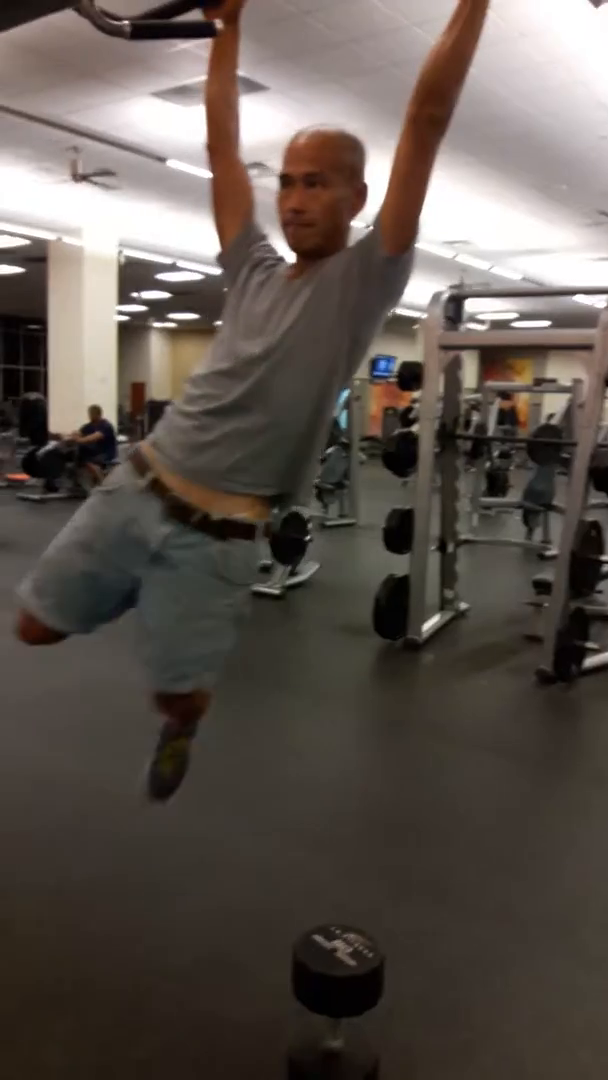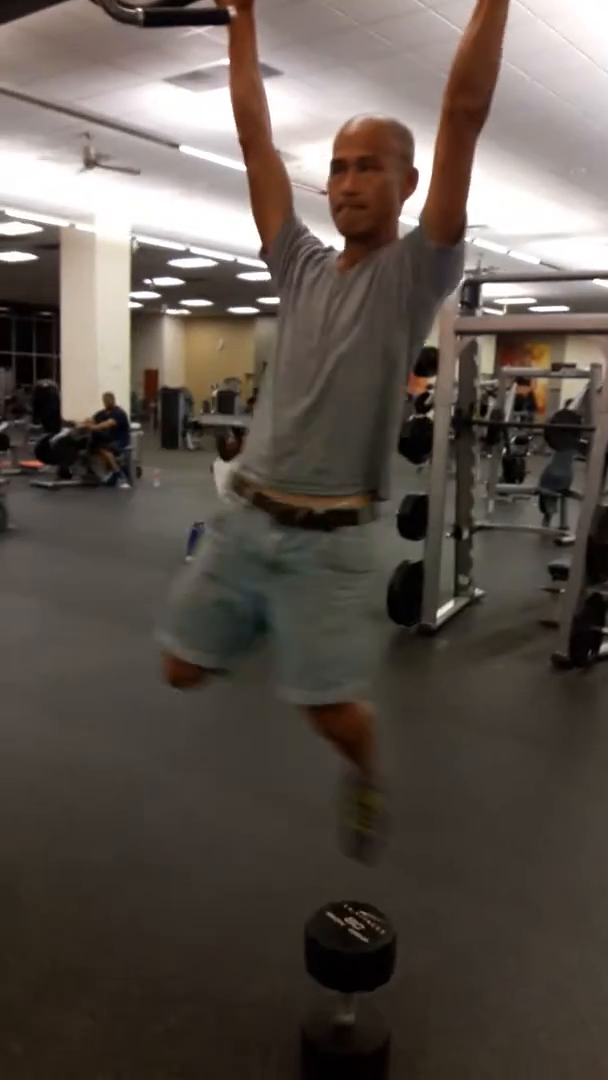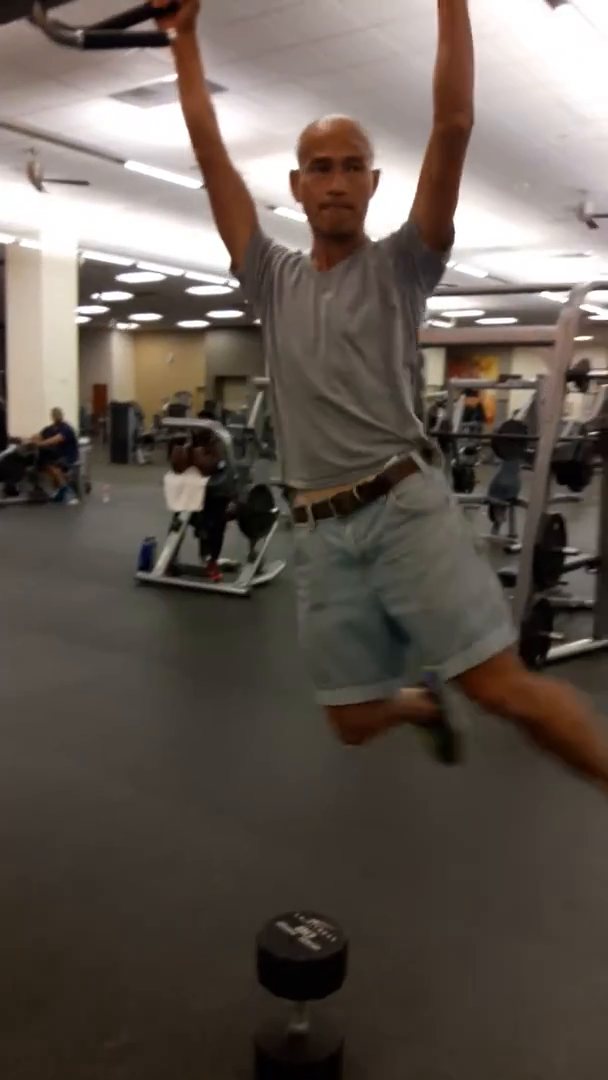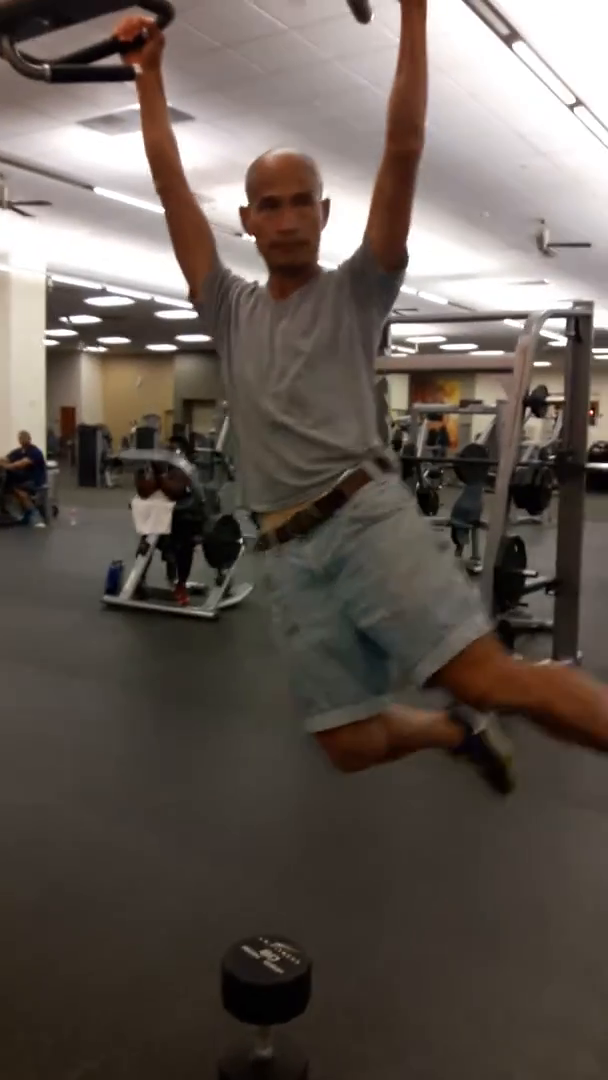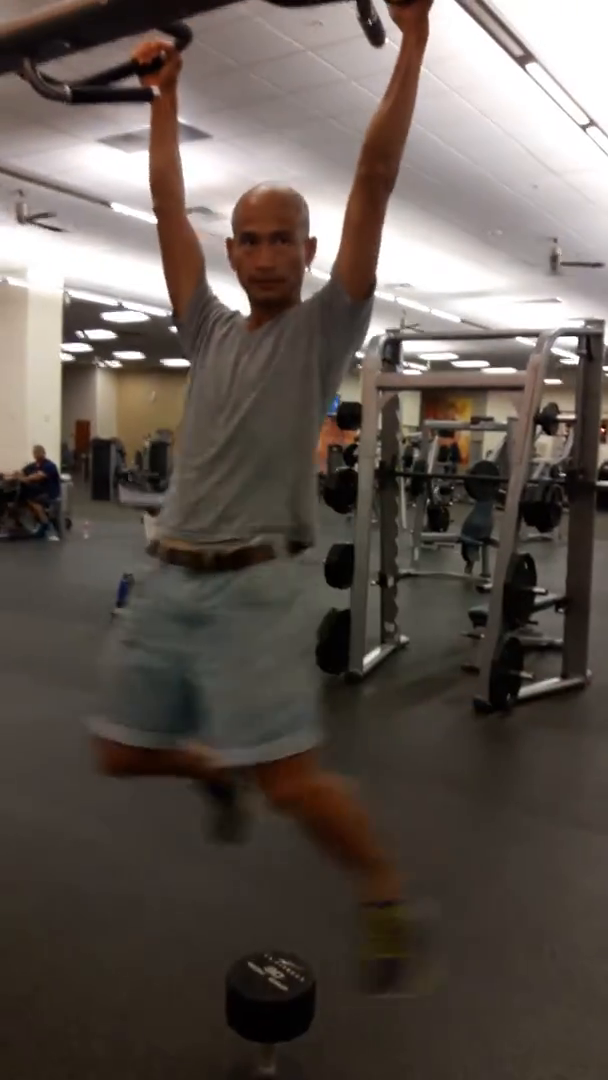
dt=0.3s
person 1, frame 1
left shoulder: (367, 275)
right shoulder: (254, 271)
left elbow: (427, 120)
right elbow: (220, 148)
left hip: (216, 533)
right hip: (136, 492)
left knee: (176, 691)
right knee: (36, 627)
left ankle: (180, 730)
right ankle: (131, 599)
person 1, frame 2
left shoulder: (417, 267)
right shoulder: (305, 265)
left elbow: (464, 114)
right elbow: (257, 146)
left hip: (326, 538)
right hip: (246, 516)
left knee: (330, 709)
right knee: (181, 670)
left ankle: (366, 781)
right ankle: (268, 629)
person 1, frame 3
left shoulder: (399, 265)
right shoulder: (274, 278)
left elbow: (453, 128)
right elbow: (215, 165)
left hip: (404, 508)
right hip: (324, 530)
left knee: (501, 682)
right knee: (353, 719)
right ankle: (424, 697)
person 1, frame 4
left shoulder: (355, 290)
right shoulder: (230, 308)
left elbow: (404, 148)
right elbow: (172, 187)
right wrist: (148, 78)
left hip: (365, 519)
right hip: (293, 554)
left knee: (496, 679)
right knee: (355, 744)
right ankle: (455, 733)
person 1, frame 5
left shoulder: (325, 324)
right shoulder: (212, 329)
left elbow: (372, 182)
right elbow: (170, 215)
right wrist: (164, 101)
left hip: (251, 585)
right hip: (167, 579)
left knee: (287, 777)
right knee: (118, 753)
left ankle: (387, 897)
right ankle: (204, 758)
